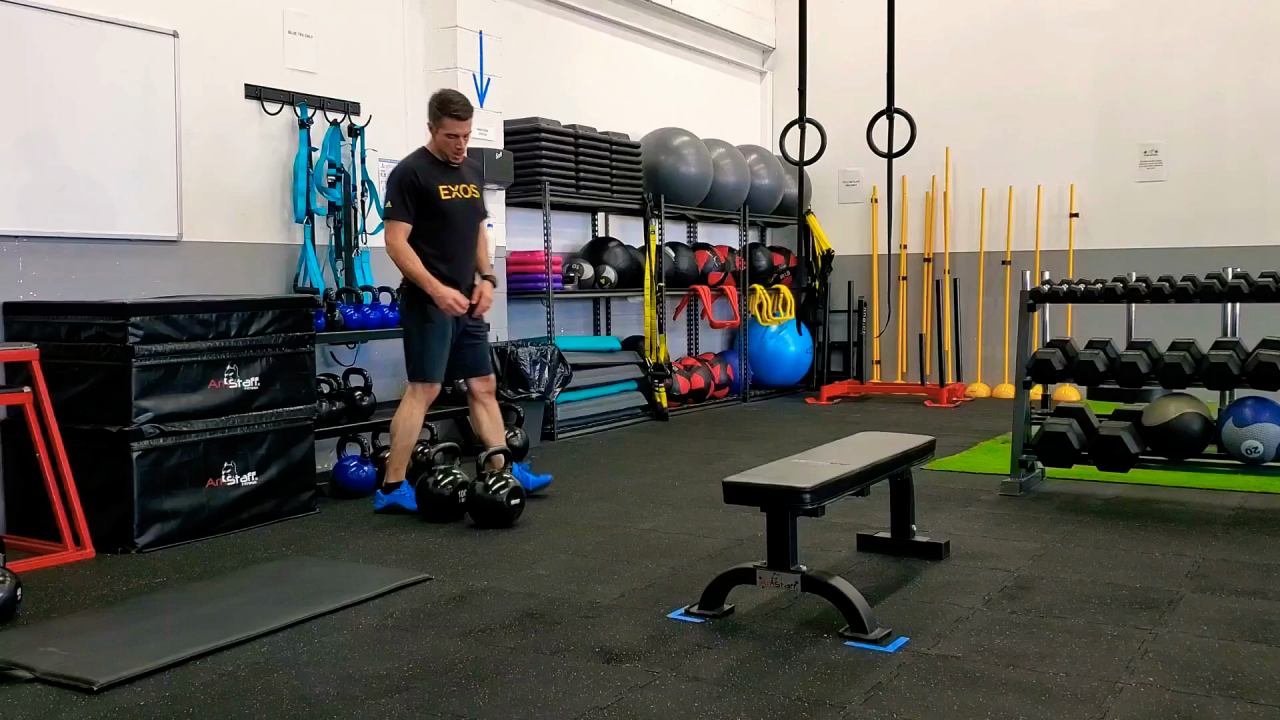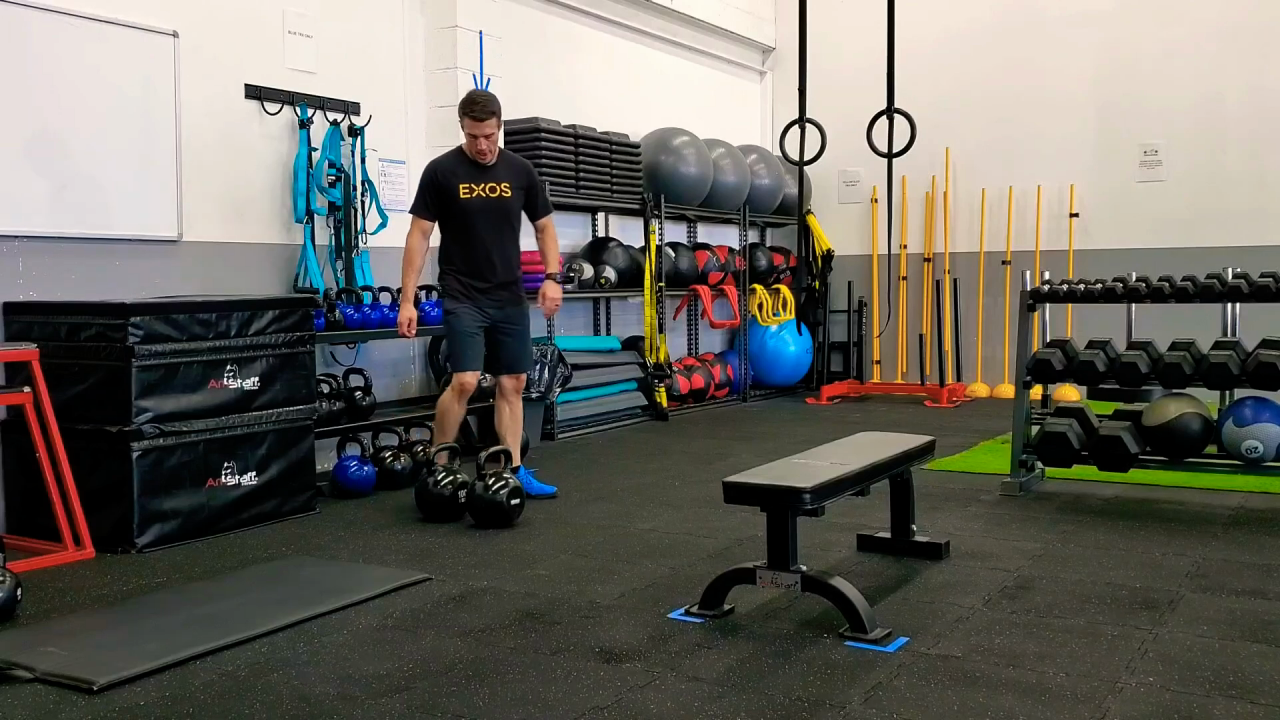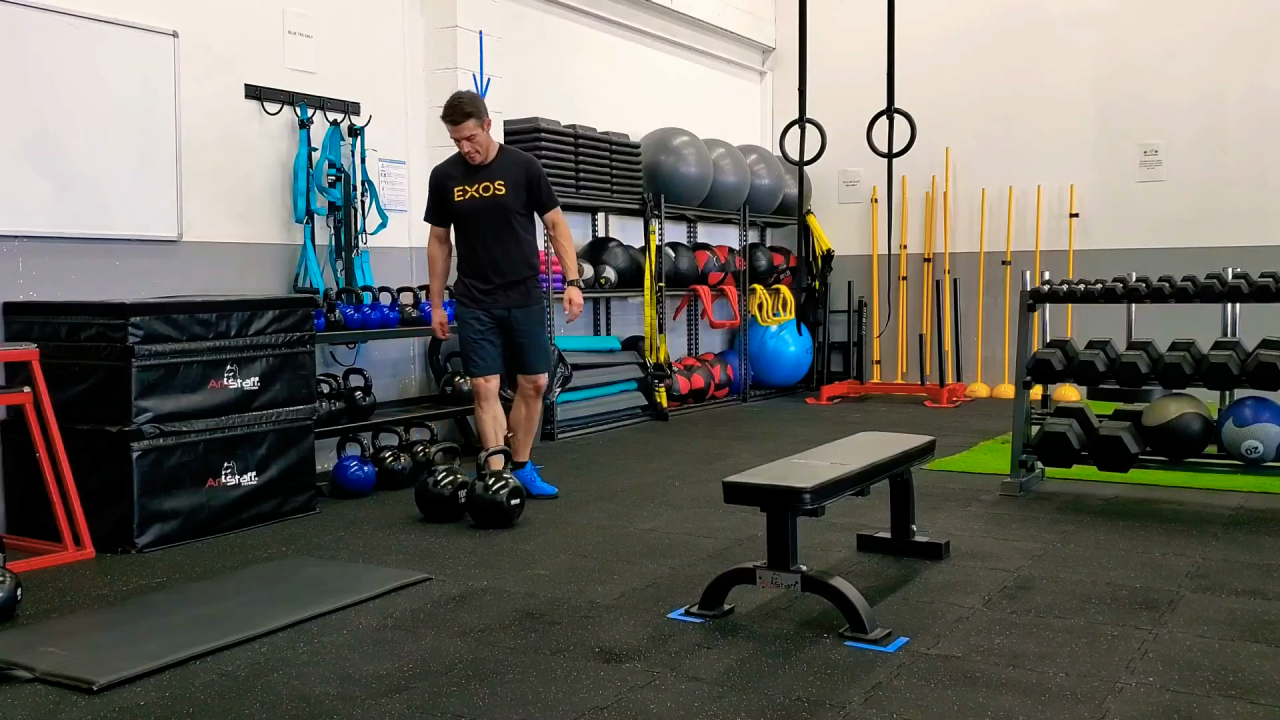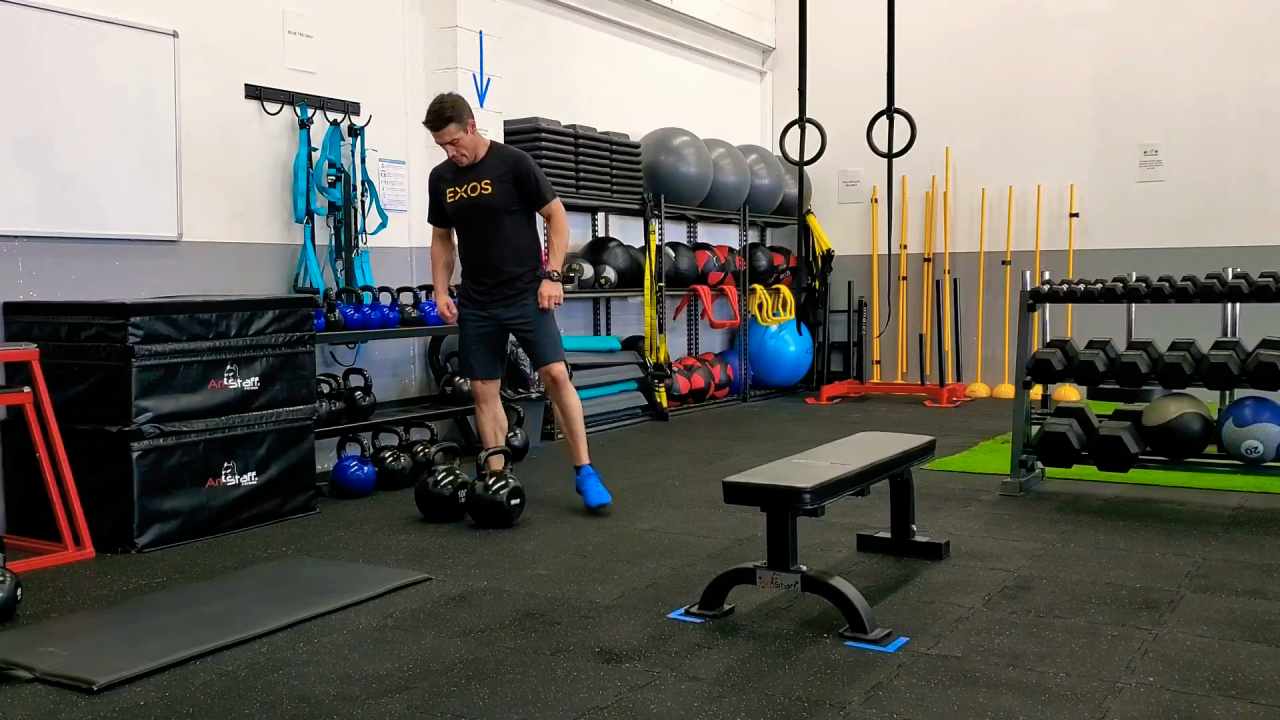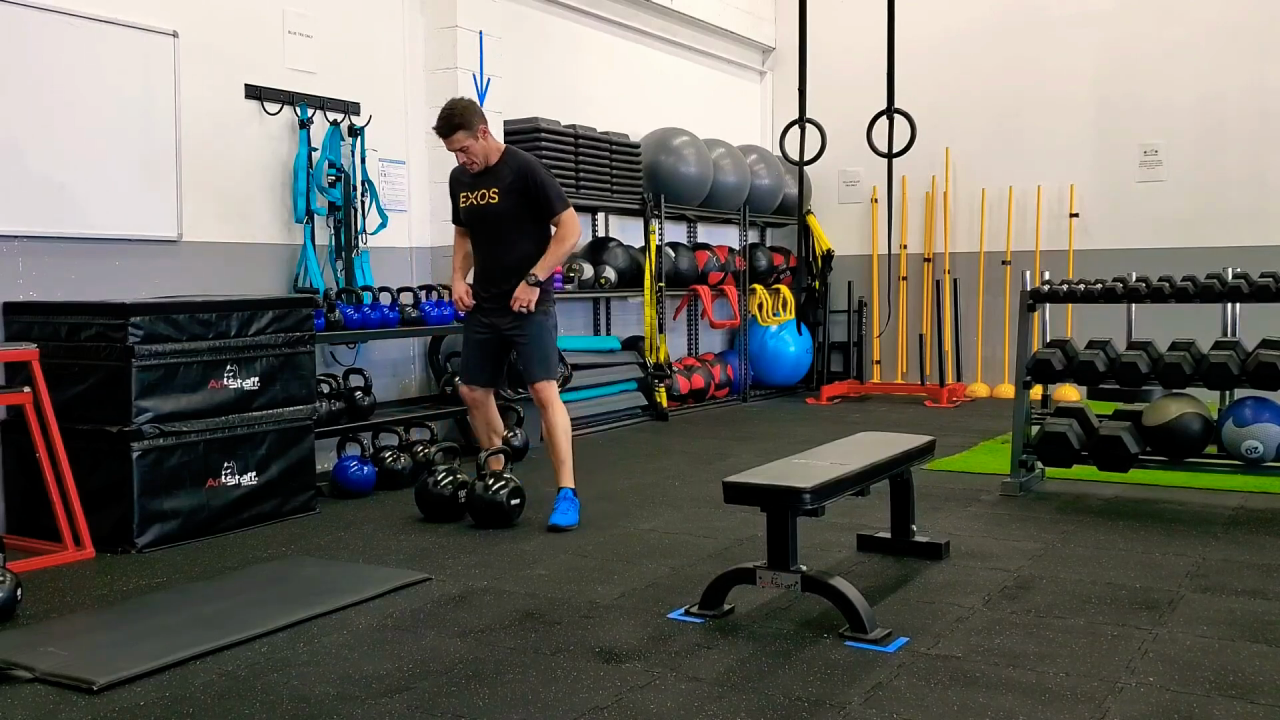
dt=0.3s
person 1, frame 1
left shoulder: (471, 172)
right shoulder: (411, 172)
right elbow: (396, 242)
left wrist: (486, 278)
right wrist: (435, 290)
left hip: (464, 302)
right hip: (428, 305)
left knee: (484, 387)
right knee: (423, 391)
right ankle: (391, 487)
person 1, frame 2
left shoulder: (520, 170)
right shoulder: (441, 171)
left elbow: (545, 227)
right elbow: (418, 235)
left wrist: (551, 277)
right wrist: (407, 299)
left hip: (510, 297)
right hip: (462, 297)
left knee: (512, 384)
right knee: (464, 381)
left ankle: (515, 472)
person 1, frame 3
left shoulder: (523, 167)
right shoulder: (443, 176)
left elbow: (557, 226)
right elbow: (439, 240)
left wrist: (573, 281)
right wrist: (437, 302)
left hip: (525, 296)
right hip: (474, 302)
left knee: (534, 383)
right knee: (484, 389)
left ankle: (521, 466)
person 1, frame 4
left shoulder: (514, 163)
right shoulder: (440, 177)
left elbow: (557, 218)
right elbow: (442, 238)
left wrist: (551, 275)
right wrist: (441, 290)
left hip: (526, 293)
right hip: (476, 302)
left knee: (556, 375)
right knee: (484, 391)
left ankle: (584, 470)
person 1, frame 5
left shoulder: (525, 170)
right shoulder: (459, 178)
left elbow: (570, 228)
left wrist: (534, 281)
right wrist: (459, 278)
left hip: (527, 303)
right hip: (483, 305)
left knee: (544, 392)
right knee: (474, 394)
left ankle: (567, 493)
